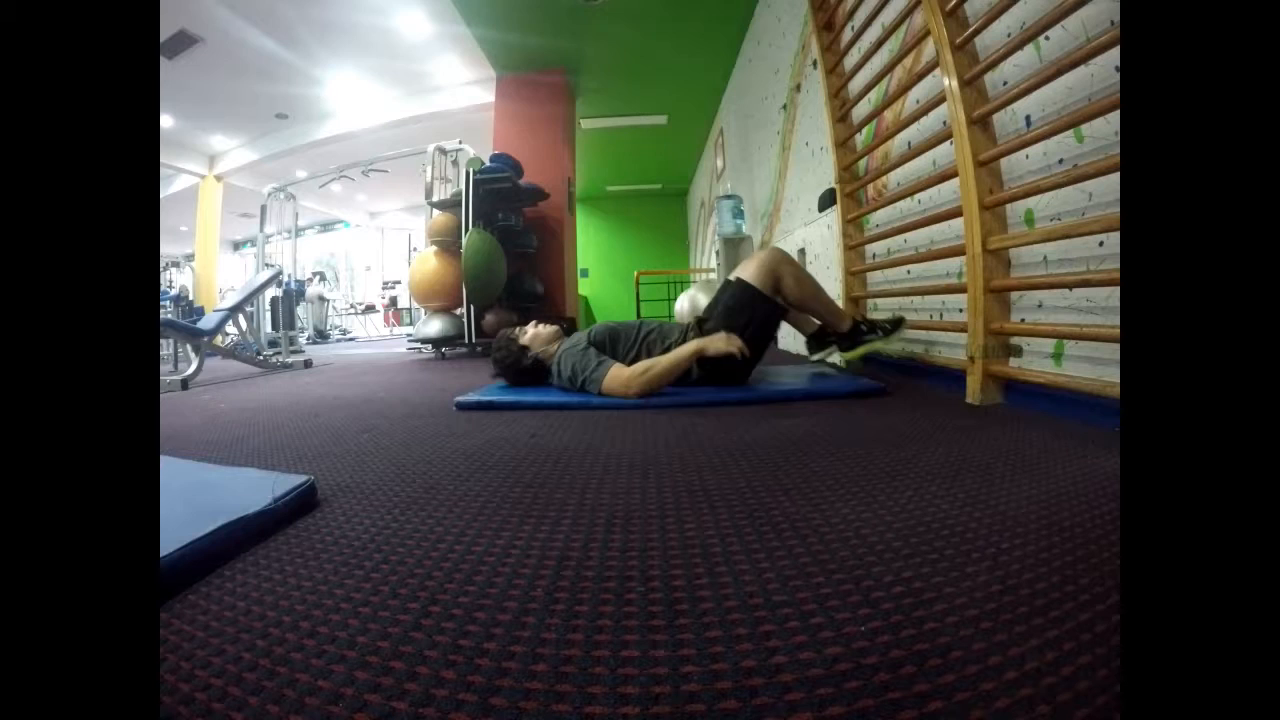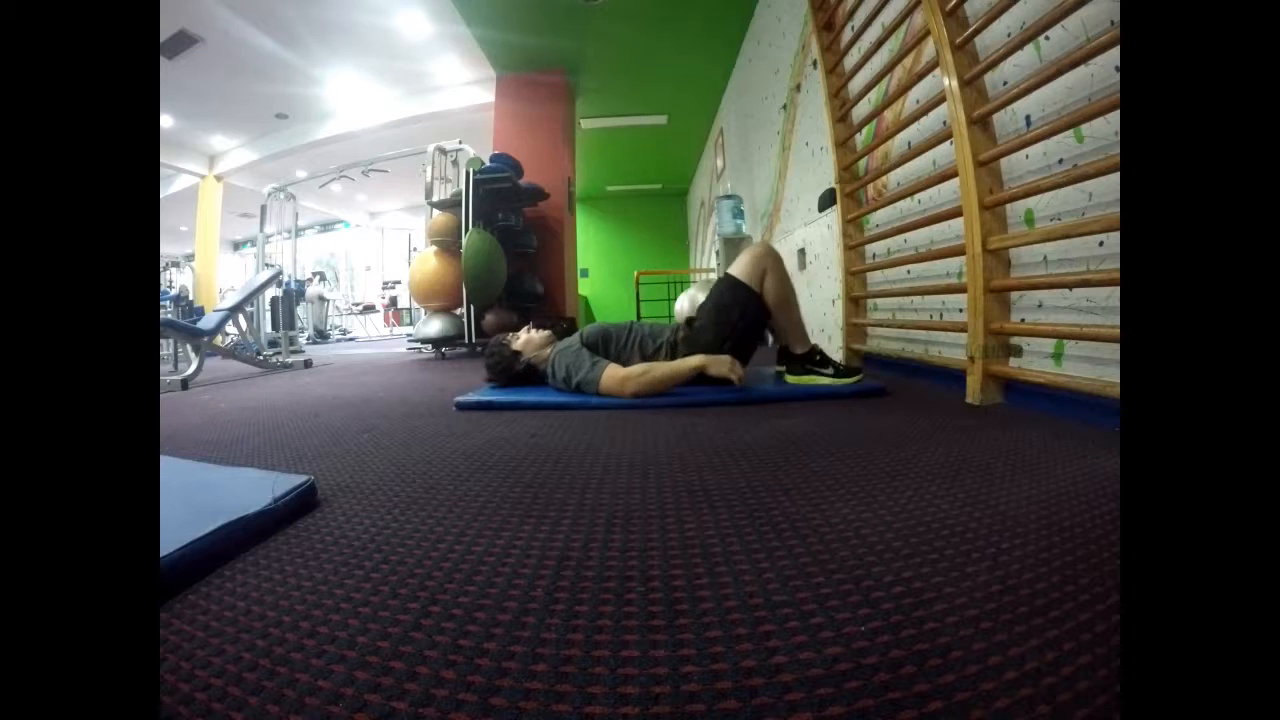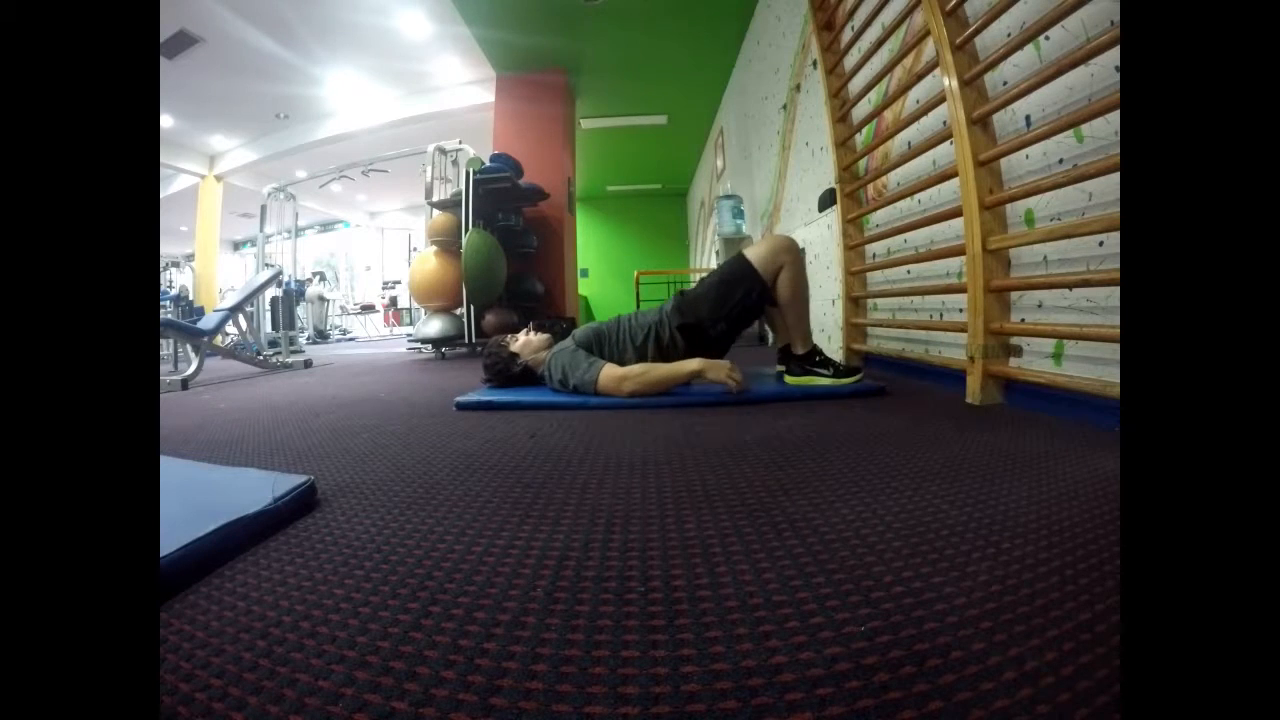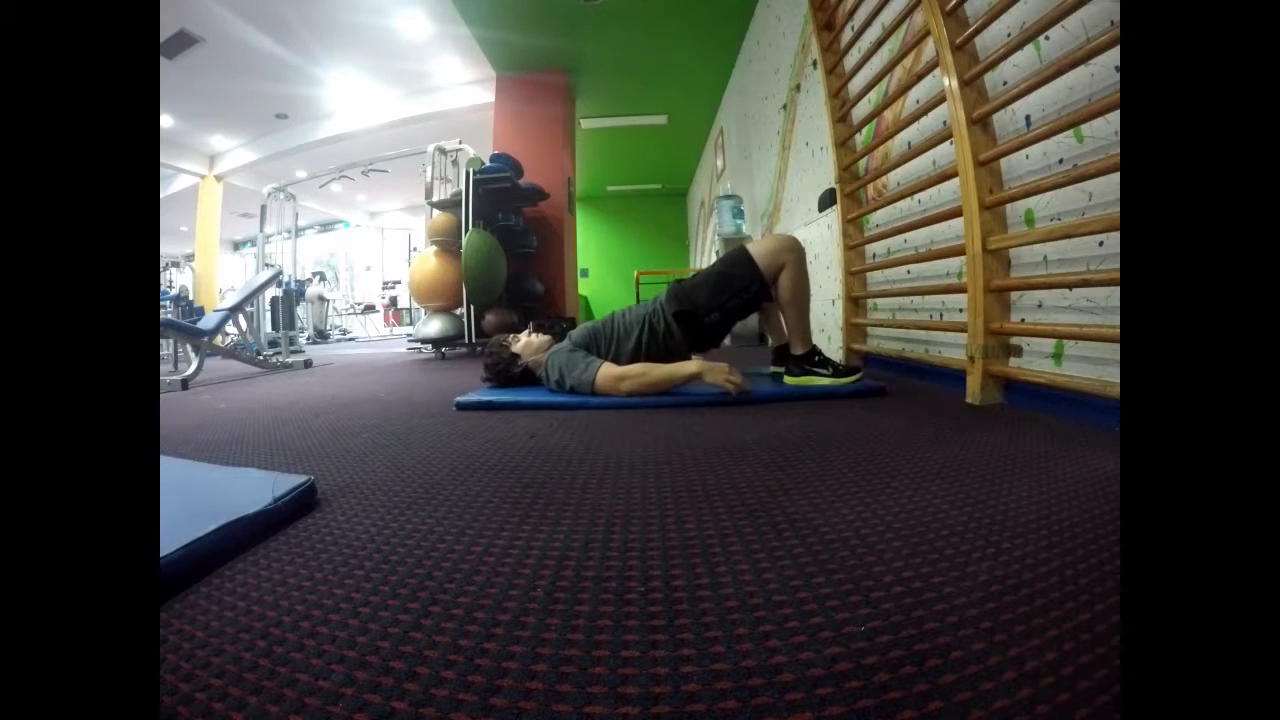
dt=0.3s
person 1, frame 1
left shoulder: (571, 350)
right shoulder: (571, 361)
right elbow: (632, 382)
right wrist: (701, 345)
left hip: (698, 341)
right hip: (707, 360)
left knee: (764, 277)
right knee: (770, 259)
left ankle: (822, 336)
right ankle: (847, 330)
person 1, frame 2
left shoulder: (563, 355)
right shoulder: (565, 362)
right elbow: (626, 382)
right wrist: (701, 362)
left hip: (685, 340)
right hip: (699, 349)
left knee: (757, 280)
right knee: (761, 257)
left ankle: (792, 355)
right ankle: (804, 360)
person 1, frame 3
left shoulder: (560, 358)
right shoulder: (562, 365)
right elbow: (623, 382)
right wrist: (699, 365)
left hip: (679, 328)
right hip: (685, 327)
left knee: (765, 268)
right knee: (783, 249)
left ankle: (789, 355)
right ankle: (804, 360)
person 1, frame 4
left shoulder: (559, 359)
right shoulder: (560, 365)
right elbow: (621, 380)
right wrist: (698, 368)
left hip: (672, 315)
right hip: (679, 316)
left knee: (765, 266)
right knee: (786, 249)
left ankle: (784, 355)
right ankle: (802, 360)
